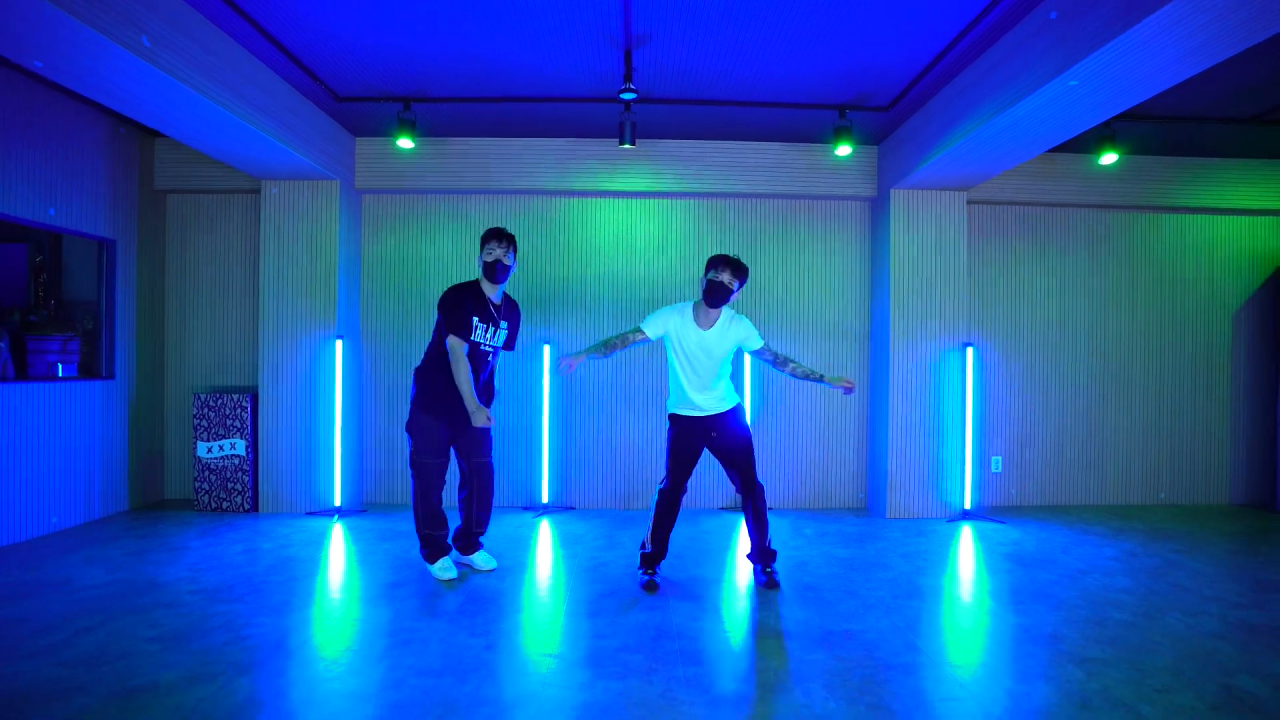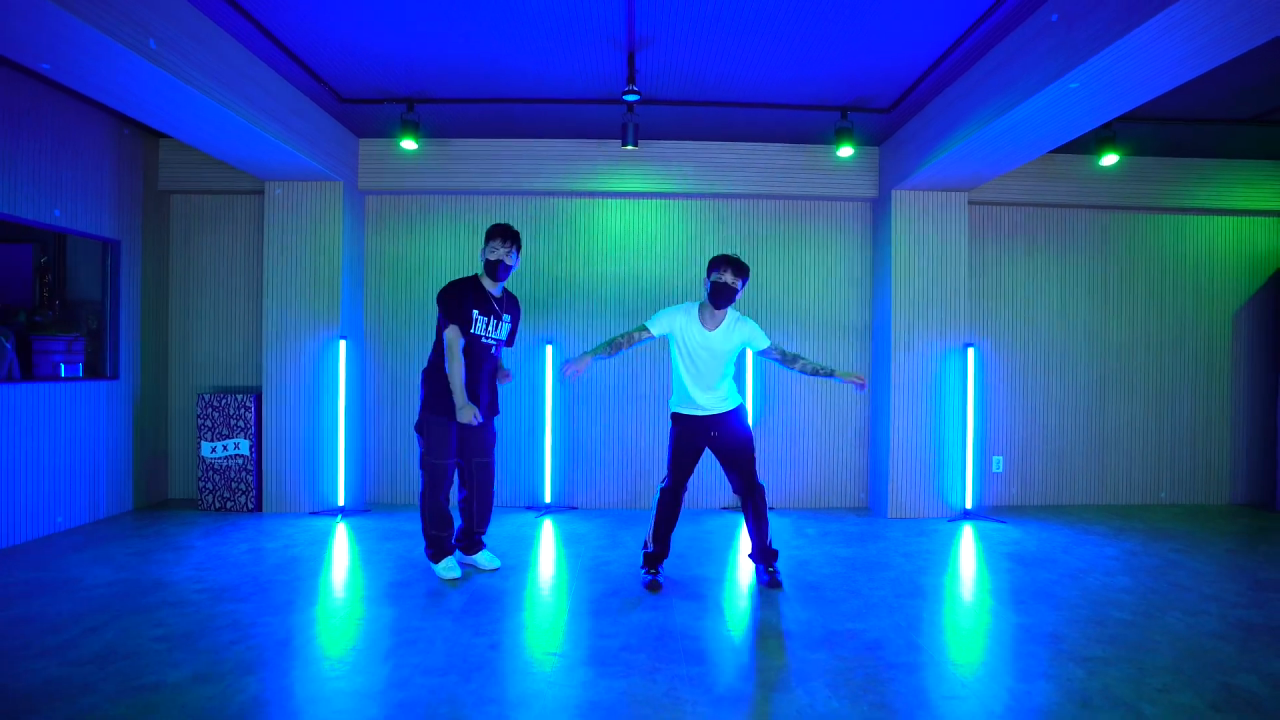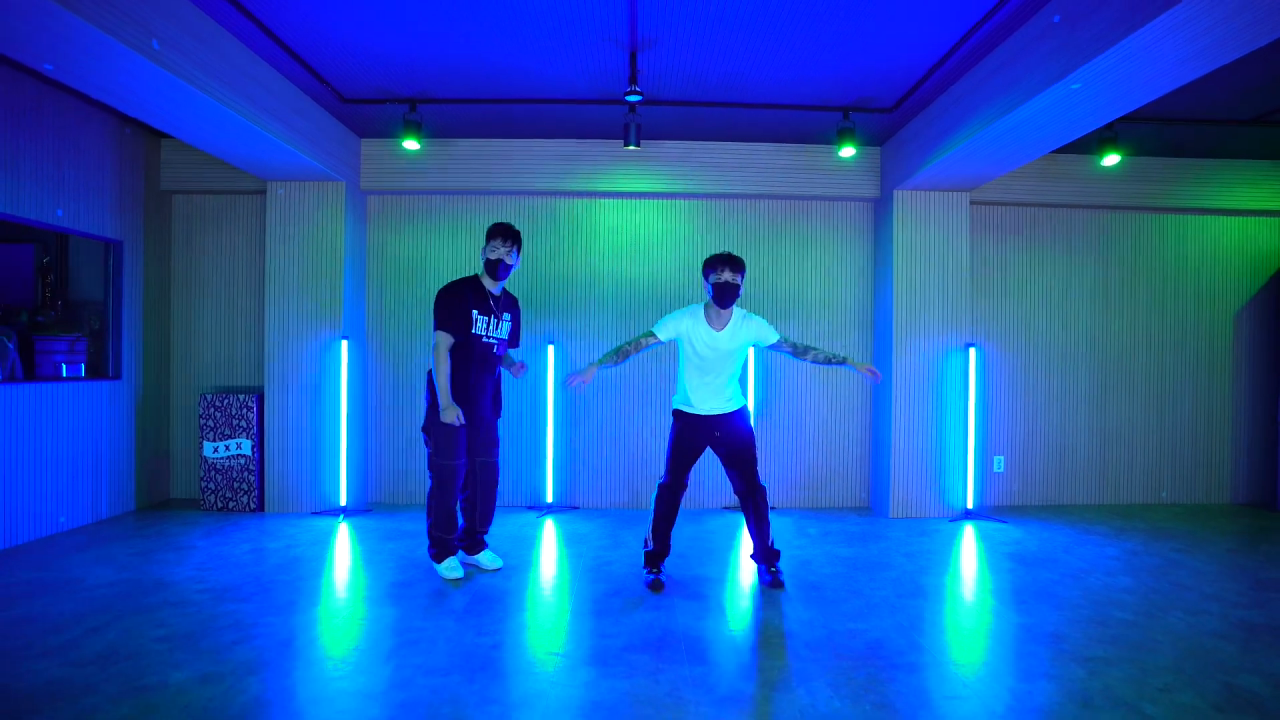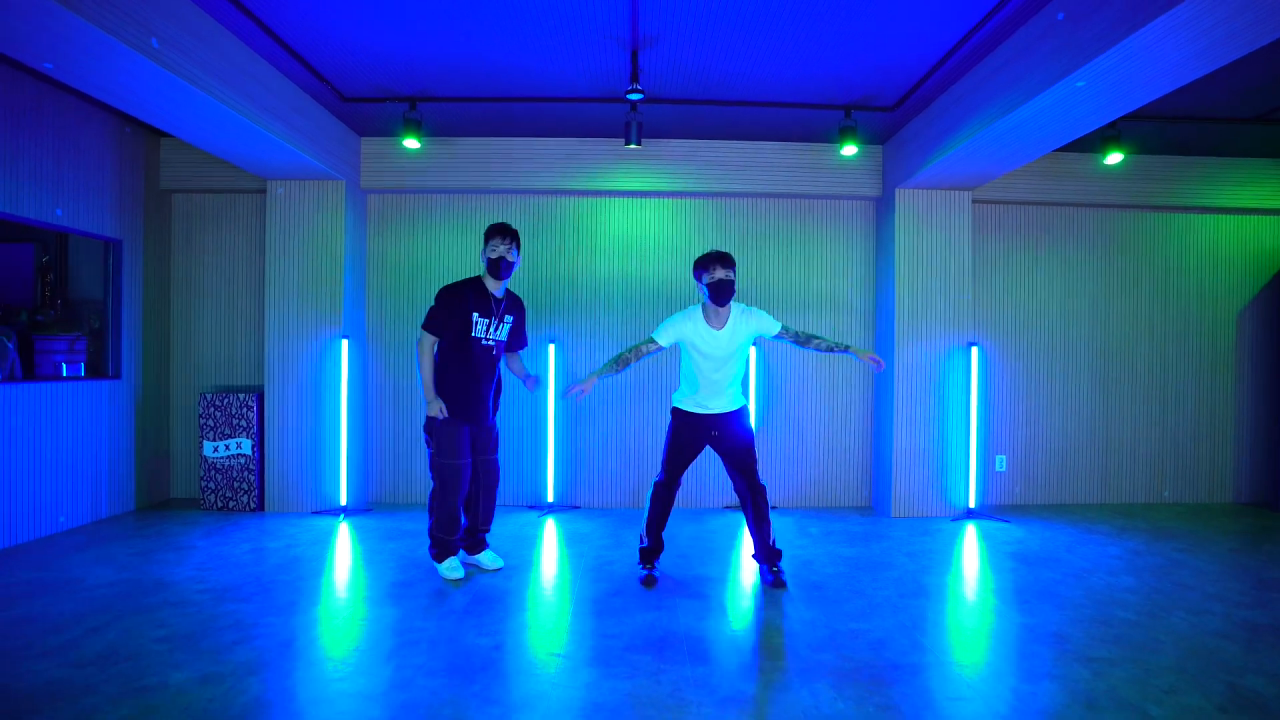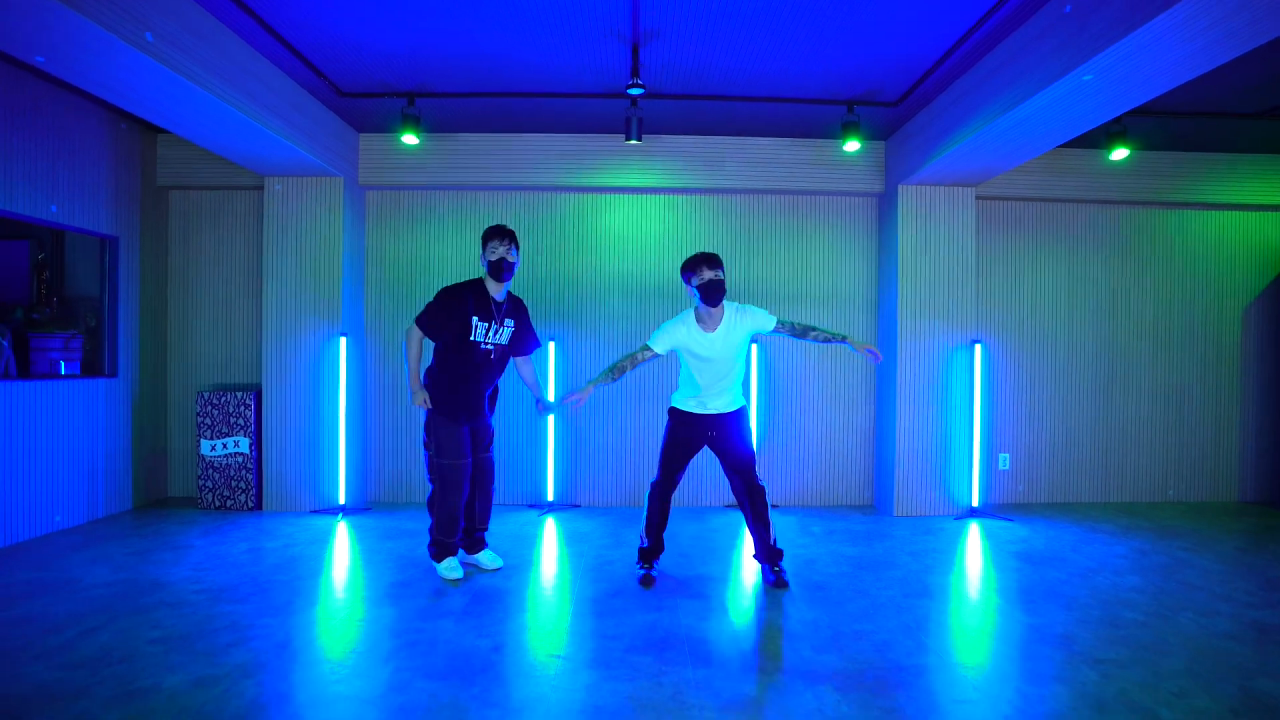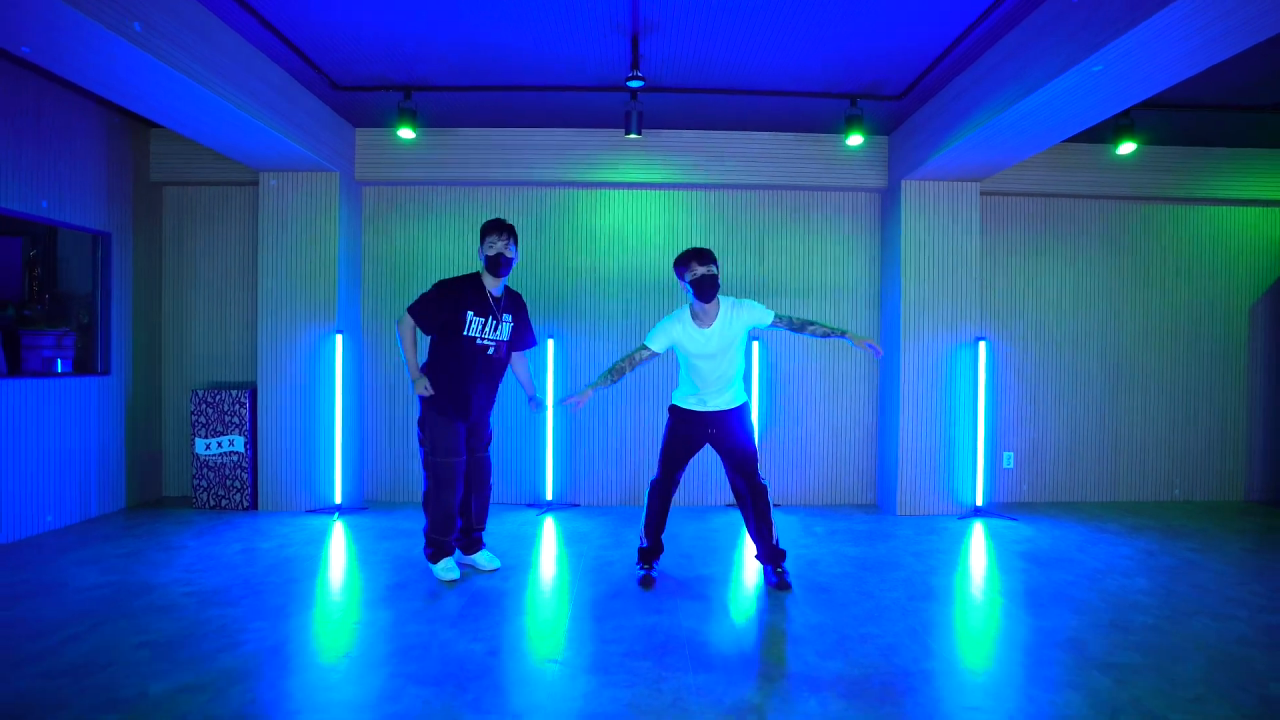
dt=0.1s
person 1, frame 1
left shoulder: (511, 310)
right shoulder: (457, 298)
right elbow: (457, 354)
left wrist: (486, 400)
right wrist: (474, 408)
left hip: (475, 407)
right hip: (433, 403)
left knee: (481, 477)
right knee: (429, 479)
left ankle: (468, 545)
right ankle: (435, 551)
person 1, frame 2
left shoulder: (510, 304)
right shoulder: (457, 292)
right elbow: (452, 347)
left wrist: (499, 369)
right wrist: (460, 402)
left hip: (482, 405)
right hip: (445, 406)
left knee: (480, 477)
right knee: (439, 478)
left ankle: (470, 545)
right ankle: (440, 551)
person 1, frame 3
left shoulder: (510, 304)
right shoulder: (455, 293)
right elbow: (441, 348)
left wrist: (510, 365)
right wrist: (446, 403)
left hip: (484, 406)
right hip: (450, 405)
left knee: (484, 477)
right knee: (447, 478)
left ankle: (473, 545)
right ankle: (443, 551)
person 1, frame 4
left shoulder: (514, 306)
right shoulder: (456, 295)
right elbow: (426, 344)
left wrist: (529, 379)
right wrist: (430, 396)
left hip: (484, 407)
right hip: (449, 405)
left knee: (485, 476)
right knee: (451, 479)
left ankle: (474, 544)
right ankle: (444, 551)
person 1, frame 5
left shoulder: (516, 309)
right shoulder: (455, 297)
left elbow: (521, 357)
right elbow: (415, 333)
left wrist: (540, 397)
right wrist: (415, 385)
left hip: (480, 407)
right hip: (445, 406)
left knee: (481, 476)
right knee: (451, 479)
left ankle: (472, 544)
right ankle: (443, 551)
person 1, frame 6
left shoulder: (515, 304)
right shoulder: (452, 291)
left elbow: (518, 353)
right elbow: (406, 322)
left wrist: (531, 393)
right wrist: (416, 373)
left hip: (478, 405)
right hip: (441, 401)
left knee: (478, 474)
right knee: (446, 478)
left ankle: (470, 545)
right ankle: (439, 552)
person 2, frame 1
left shoulder: (739, 327)
right shoulder: (671, 317)
left elbow: (776, 359)
right elbow: (626, 339)
left wrist: (827, 380)
right wrist: (583, 355)
left hip: (728, 416)
right hip: (685, 418)
left knee: (751, 487)
right knee: (672, 489)
left ankle: (762, 560)
right ankle: (650, 562)
person 2, frame 2
left shoulder: (743, 327)
right shoulder: (676, 317)
left elbow: (784, 356)
right elbow: (629, 338)
left wrist: (836, 374)
right wrist: (587, 357)
left hip: (729, 416)
right hip: (687, 417)
left knee: (750, 487)
right knee: (672, 487)
left ankle: (763, 559)
right ankle: (652, 561)
person 2, frame 3
left shoulder: (751, 325)
right shoulder: (683, 320)
left elbow: (795, 349)
right elbow: (637, 344)
left wrist: (848, 363)
right wrist: (596, 366)
left hip: (732, 417)
right hip: (689, 416)
left knee: (751, 487)
right knee: (671, 485)
left ankle: (766, 560)
right ankle: (654, 561)
person 2, frame 4
left shoulder: (751, 319)
right shoulder: (682, 324)
left elbow: (798, 336)
right elbow: (638, 352)
left wrist: (851, 350)
right wrist: (594, 378)
left hip: (732, 415)
right hip: (688, 416)
left knee: (751, 487)
right knee: (666, 483)
left ankle: (768, 560)
right ankle: (649, 557)
person 2, frame 5
left shoulder: (746, 317)
right shoulder: (677, 329)
left elbow: (795, 329)
right elbow: (634, 358)
left wrist: (849, 341)
right wrist: (591, 387)
left hip: (731, 416)
right hip: (686, 416)
left knee: (749, 487)
right knee: (663, 484)
left ankle: (769, 560)
right ankle: (648, 558)
person 2, frame 6
left shoulder: (743, 311)
right shoulder: (673, 326)
left elbow: (792, 323)
right elbow: (631, 360)
left wrist: (847, 336)
right wrist: (589, 389)
left hip: (732, 413)
right hip: (687, 413)
left knee: (750, 486)
right knee: (663, 482)
left ankle: (772, 561)
right ankle: (648, 558)
